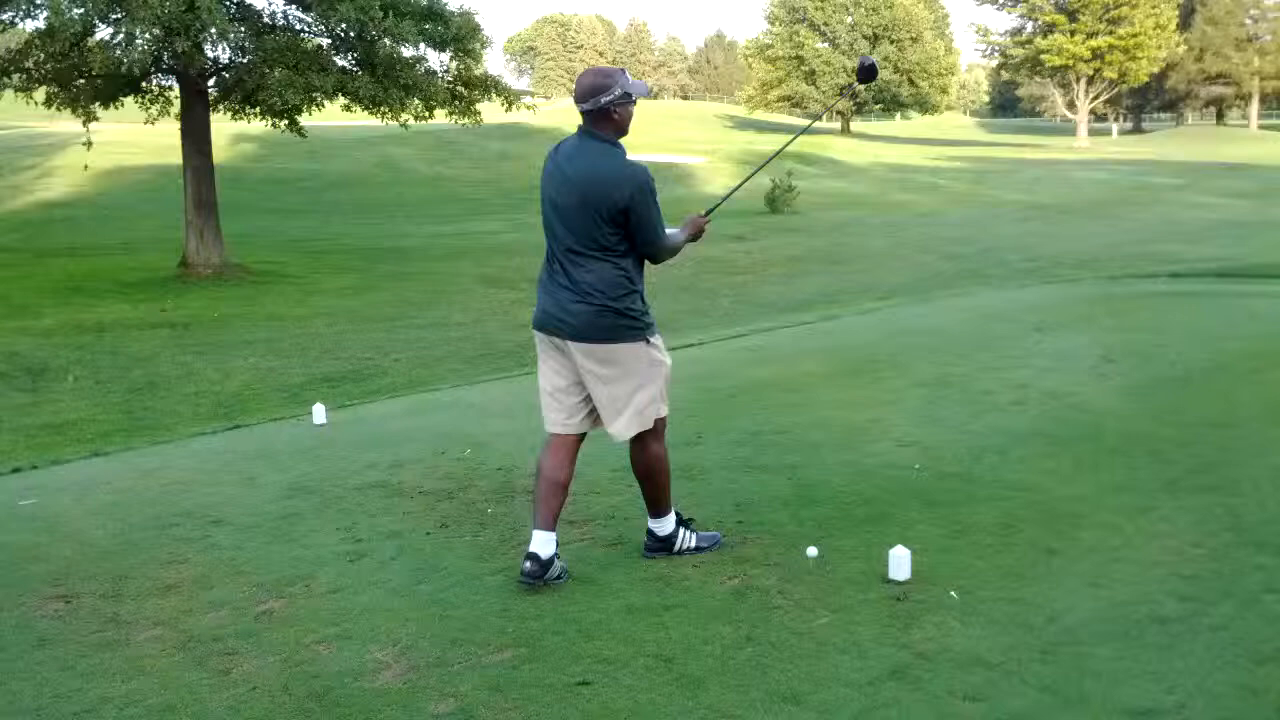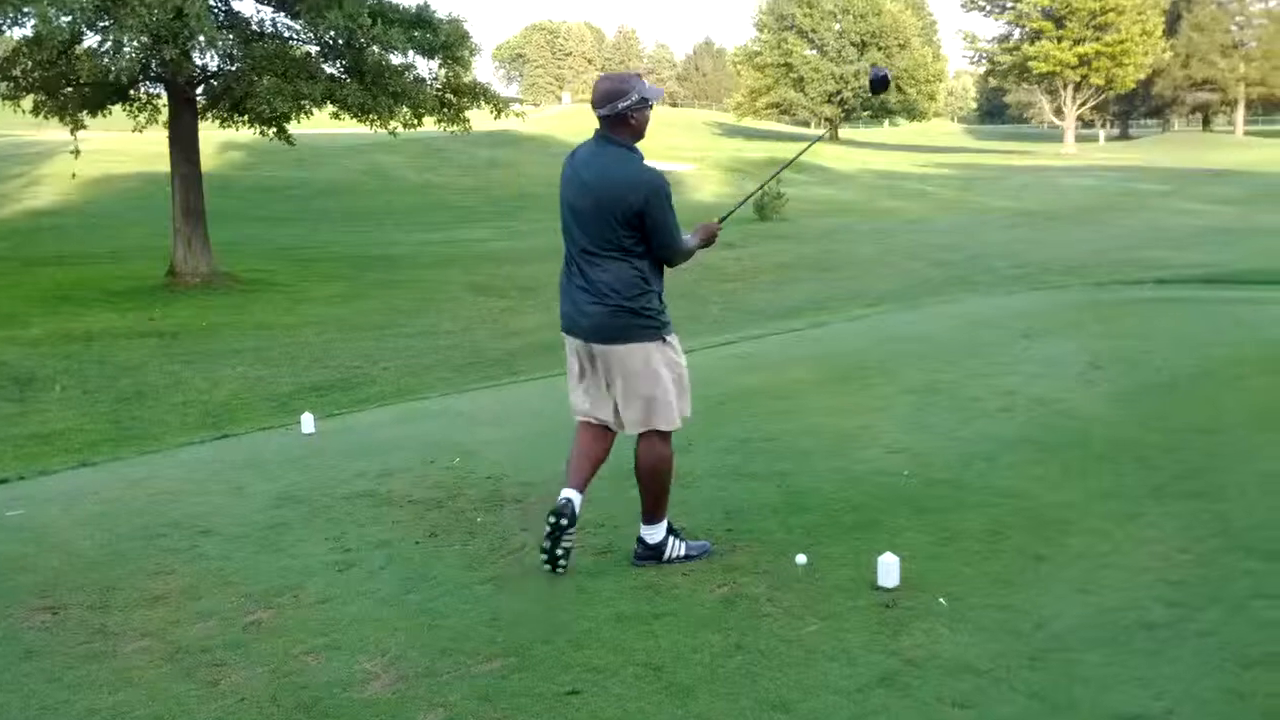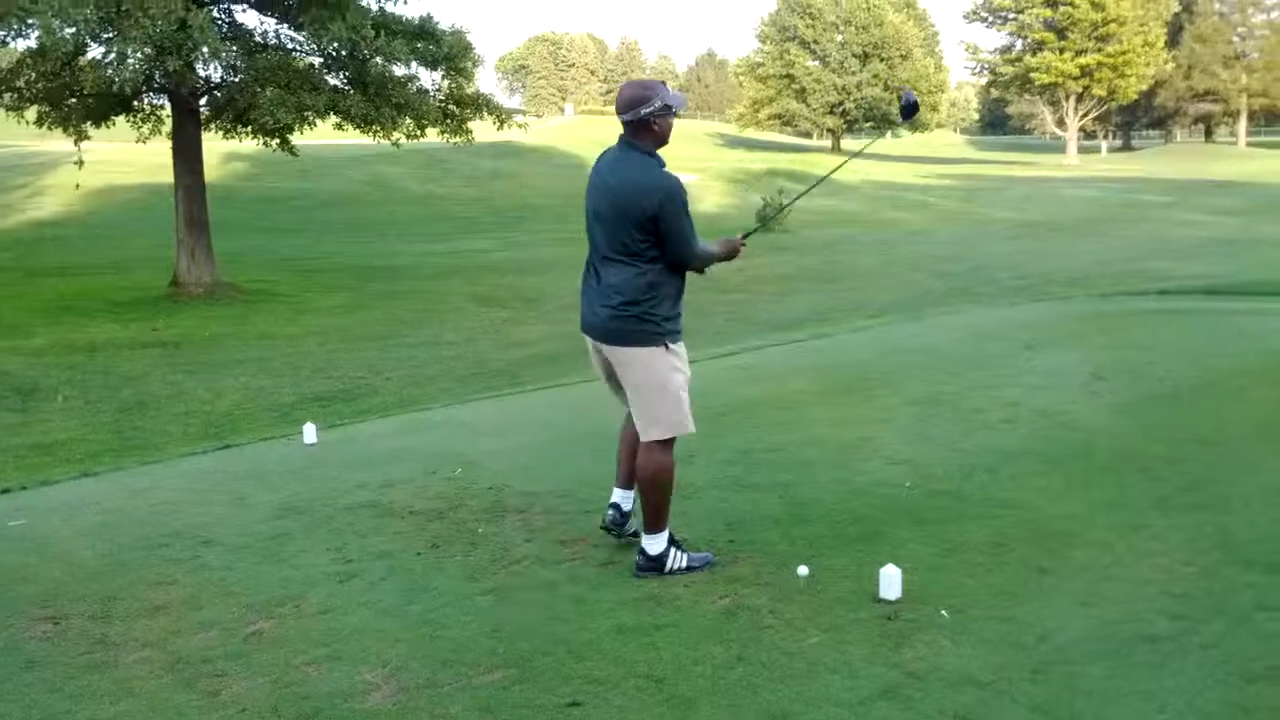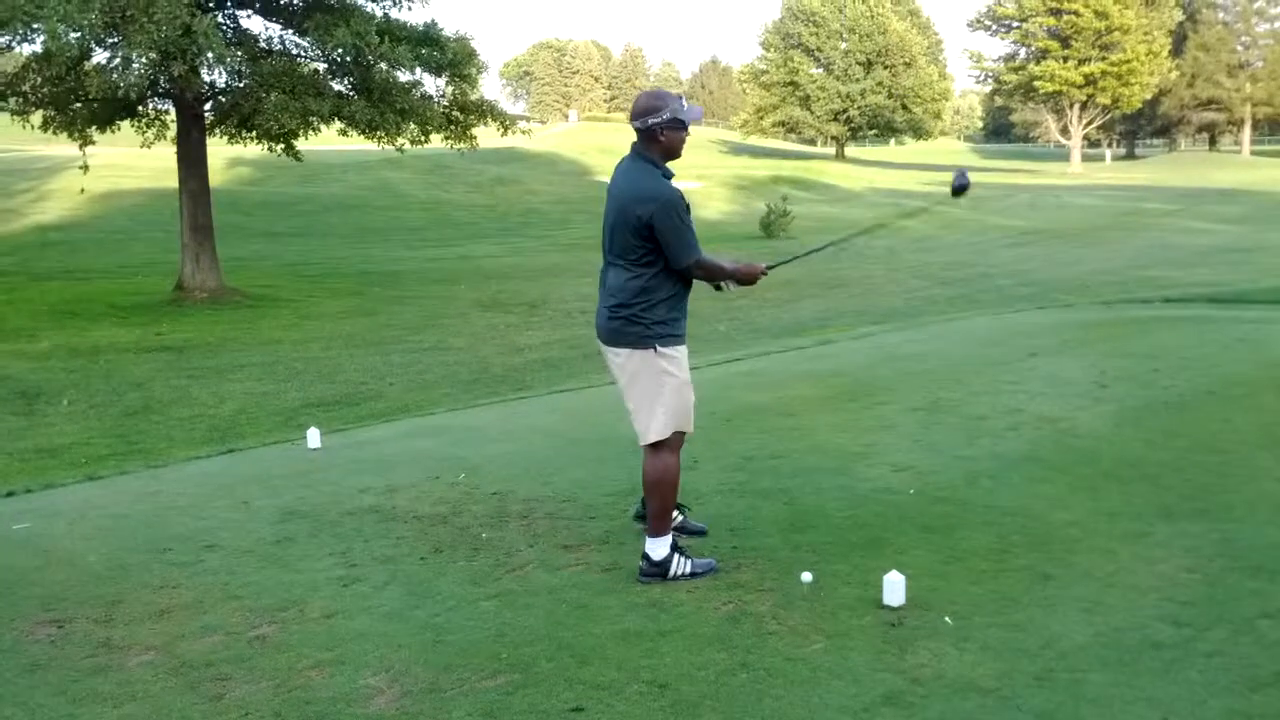
dt=0.2s
person 1, frame 1
left shoulder: (557, 157)
right shoulder: (630, 177)
right elbow: (656, 251)
left wrist: (667, 233)
right wrist: (687, 233)
left hip: (555, 319)
right hip: (614, 325)
left knee: (562, 434)
right knee: (648, 428)
left ankle: (540, 550)
right ankle: (664, 530)
person 1, frame 2
left shoulder: (576, 161)
right shoulder: (645, 181)
right elbow: (669, 255)
left wrist: (681, 237)
right wrist: (700, 238)
left hip: (579, 317)
right hip: (631, 324)
left knee: (596, 421)
right knee: (654, 429)
left ankle: (567, 505)
right ankle: (654, 537)
person 1, frame 3
left shoulder: (606, 163)
right shoulder: (661, 185)
right elbow: (688, 257)
left wrist: (701, 252)
right wrist: (721, 251)
left hip: (602, 318)
right hip: (643, 327)
left knee: (640, 420)
right knee: (659, 434)
left ankle: (622, 505)
right ankle: (655, 549)
person 1, frame 4
left shoulder: (632, 169)
right shoulder: (656, 193)
right elbow: (688, 264)
left wrist: (720, 271)
right wrist: (737, 273)
left hip: (630, 321)
right hip: (646, 331)
left knee: (667, 425)
right knee: (664, 436)
left ankle: (658, 508)
right ankle: (659, 554)
